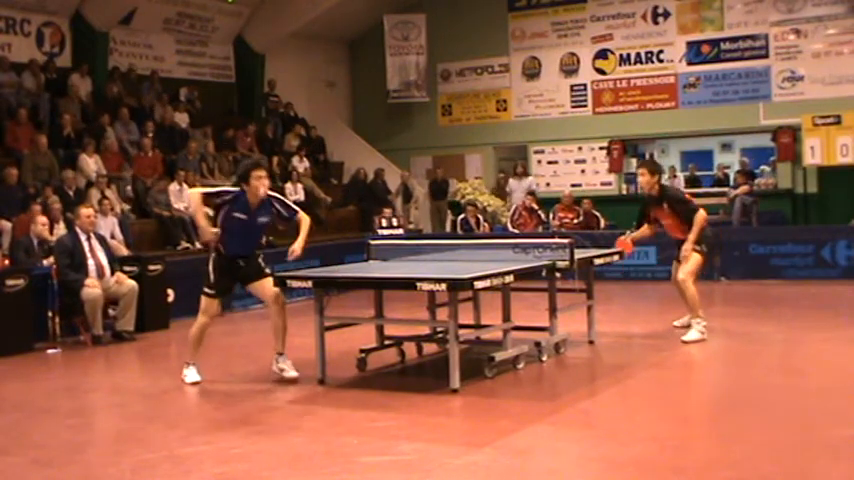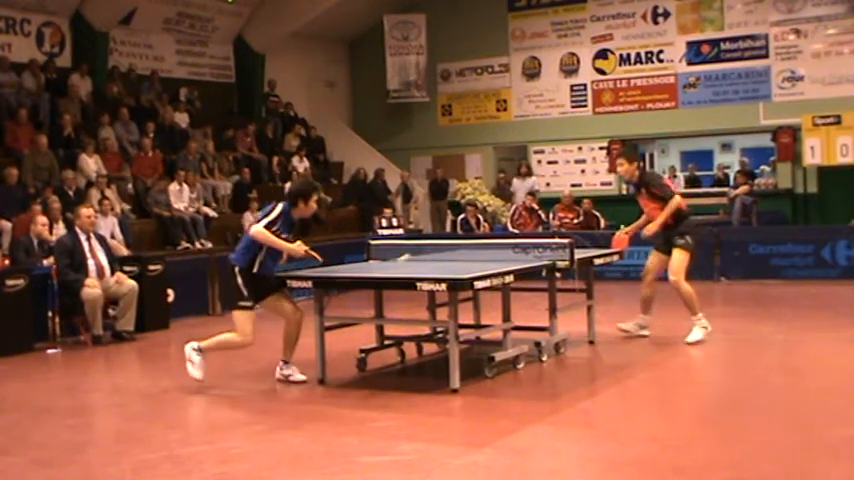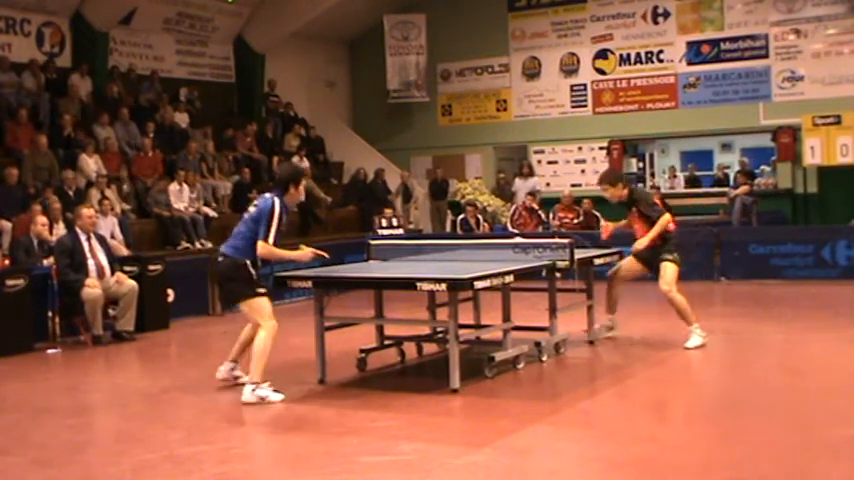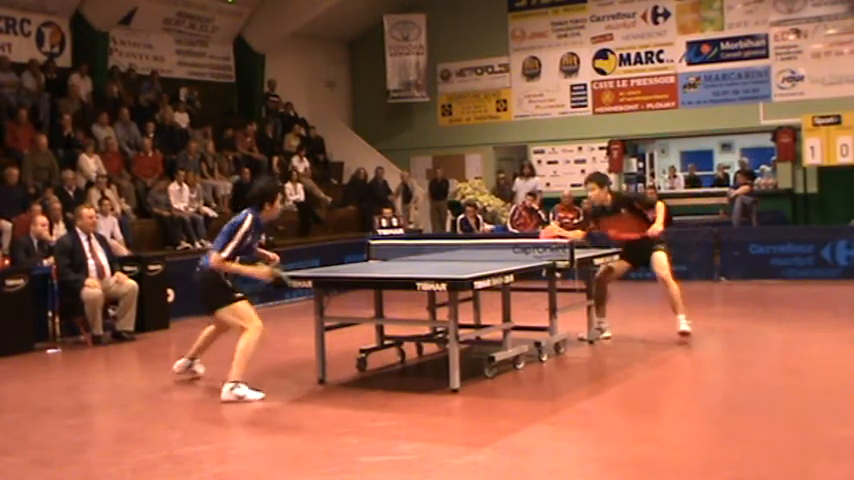
dt=0.3s
person 1, frame 1
left shoulder: (273, 199)
right shoulder: (231, 195)
left elbow: (304, 218)
right elbow: (194, 195)
left wrist: (300, 243)
right wrist: (204, 226)
left hip: (251, 259)
right hip: (224, 259)
left knee: (278, 302)
right knee: (206, 318)
left ankle: (280, 360)
right ankle: (190, 366)
person 1, frame 2
left shoulder: (293, 218)
right shoulder: (279, 210)
right elbow: (256, 232)
left wrist: (295, 249)
right wrist: (289, 248)
left hip: (263, 275)
right hip: (244, 273)
left knee: (295, 316)
right knee: (244, 338)
left ankle: (285, 367)
right ankle: (197, 349)
person 1, frame 3
left shoulder: (268, 199)
right shoulder: (275, 206)
right elbow: (264, 251)
right wrist: (298, 255)
left hip: (230, 265)
right hip: (237, 269)
left knee: (259, 320)
right knee: (269, 325)
left ankle: (230, 367)
right ankle: (255, 387)
person 1, frame 4
left shoulder: (255, 219)
right shoulder: (246, 223)
right elbow: (216, 261)
left wrist: (265, 254)
right wrist: (252, 271)
left hip: (216, 279)
right hip: (214, 279)
left knee: (224, 324)
right knee: (254, 327)
left ankle: (187, 362)
right ankle: (233, 385)
person 2, frame 1
left shoulder: (672, 195)
right shoulder: (650, 200)
left elbow: (702, 215)
right elbow: (650, 226)
left wrist: (690, 242)
right wrist: (632, 237)
left hip: (697, 239)
right hip: (680, 241)
left knee: (684, 278)
right knee: (676, 280)
left ankle: (698, 327)
right ankle: (696, 315)
person 2, frame 2
left shoulder: (650, 180)
right shoulder: (638, 186)
left elbow: (676, 200)
left wrist: (656, 224)
right wrist: (632, 228)
left hip: (680, 229)
right hip: (665, 233)
left knee: (675, 279)
right knee: (648, 276)
left ankle: (700, 323)
right ankle: (642, 323)
person 2, frame 3
left shoulder: (640, 198)
right shoulder: (623, 203)
left elbow: (666, 218)
left wrist: (646, 239)
right wrist: (615, 225)
left hip: (666, 246)
right hip: (649, 250)
left knee: (667, 289)
right knee: (612, 277)
left ankle: (696, 332)
right ankle: (610, 324)
person 2, frame 4
left shoulder: (627, 199)
right shoulder: (596, 211)
left elbow: (659, 205)
right elbow: (580, 233)
left wrist: (659, 224)
right wrist: (560, 232)
left hip: (651, 241)
right hip: (630, 246)
left knee: (664, 276)
right knee: (601, 279)
left ankle: (682, 320)
right ankle: (600, 325)
person 3, frame 1
left shoulder: (100, 238)
right shoulder: (65, 242)
left elbow: (112, 260)
right elbow: (63, 272)
left wrist: (117, 272)
right wrist: (84, 280)
left hip: (108, 281)
right hip: (84, 284)
left knee: (131, 286)
right knee: (95, 294)
left ankle: (122, 329)
right ankle: (97, 334)
person 3, frame 2
left shoulder: (100, 238)
right shoulder: (65, 242)
left elbow: (112, 260)
right elbow: (63, 272)
left wrist: (117, 272)
right wrist: (84, 280)
left hip: (108, 281)
right hip: (84, 284)
left knee: (131, 286)
right knee: (95, 294)
left ankle: (122, 329)
right ankle: (97, 334)
person 3, frame 3
left shoulder: (100, 238)
right shoulder: (65, 242)
left elbow: (112, 261)
right elbow: (63, 272)
left wrist: (117, 272)
right wrist: (84, 280)
left hip: (108, 281)
right hip: (84, 285)
left knee: (131, 286)
right knee: (95, 294)
left ankle: (122, 329)
right ankle: (97, 334)
person 3, frame 4
left shoulder: (100, 238)
right shoulder: (65, 242)
left elbow: (112, 261)
right elbow: (63, 272)
left wrist: (117, 272)
right wrist: (84, 280)
left hip: (108, 281)
right hip: (84, 285)
left knee: (131, 286)
right knee: (95, 294)
left ankle: (122, 329)
right ankle: (97, 334)
